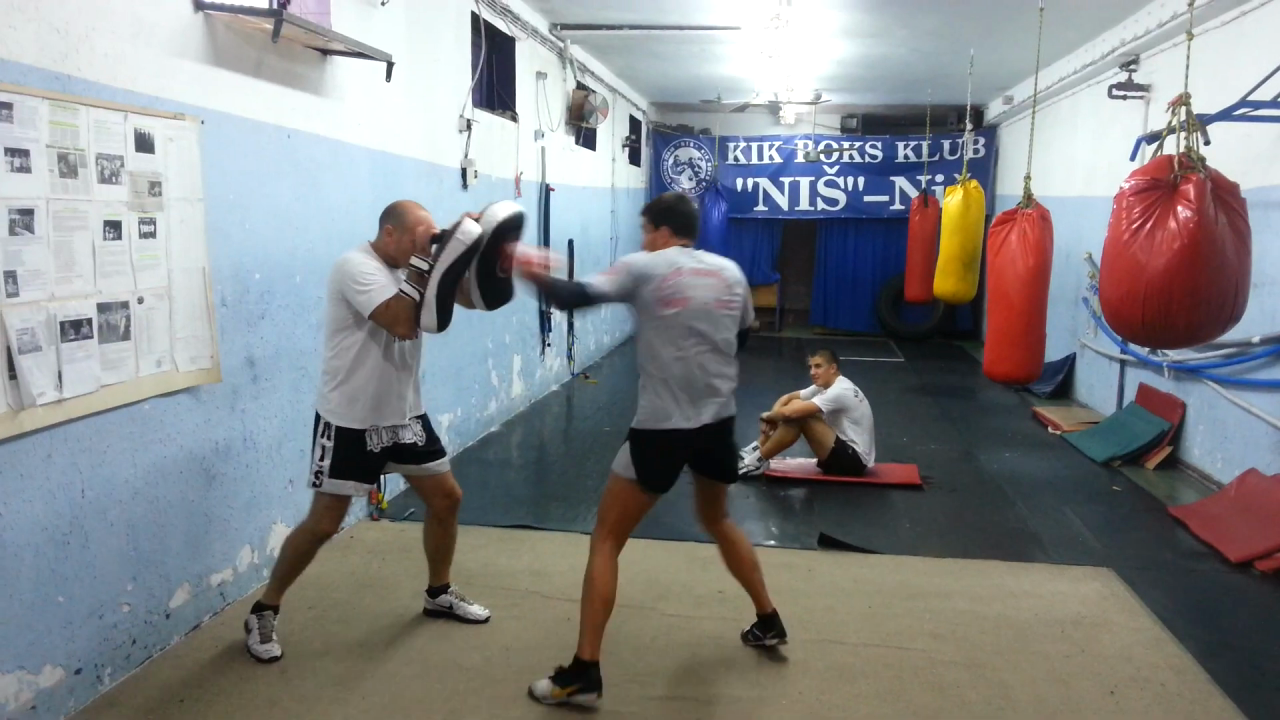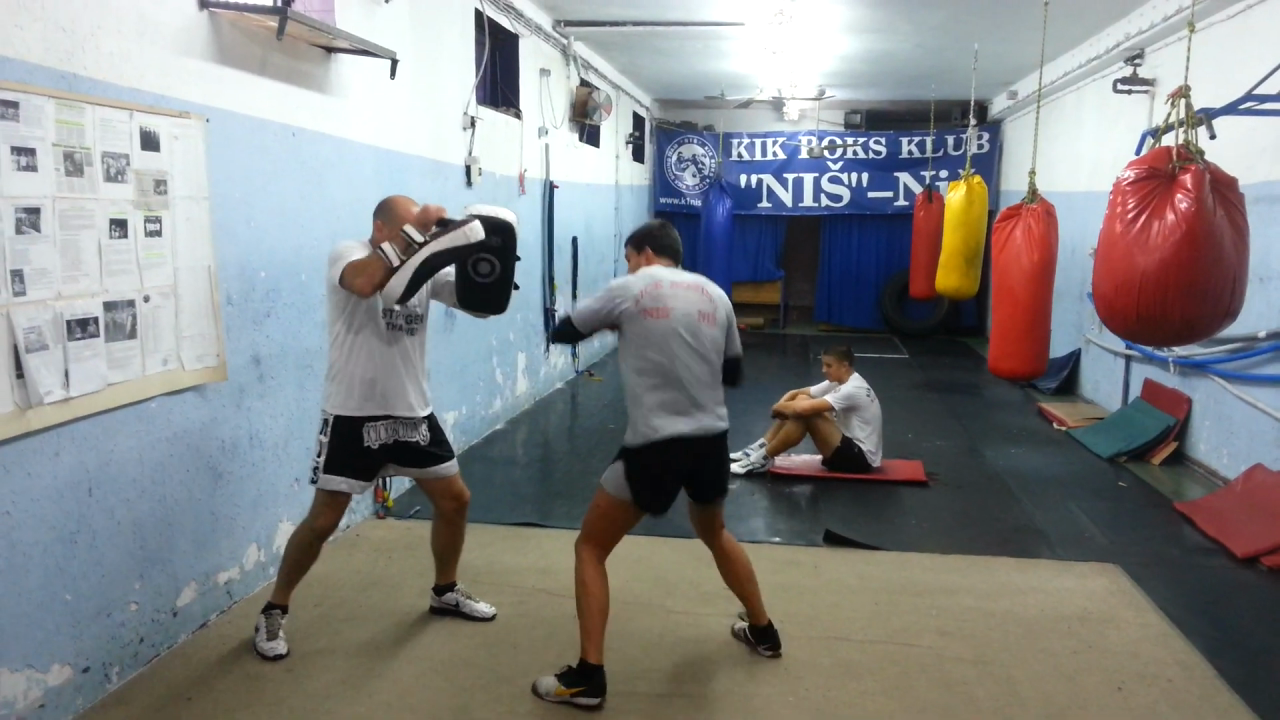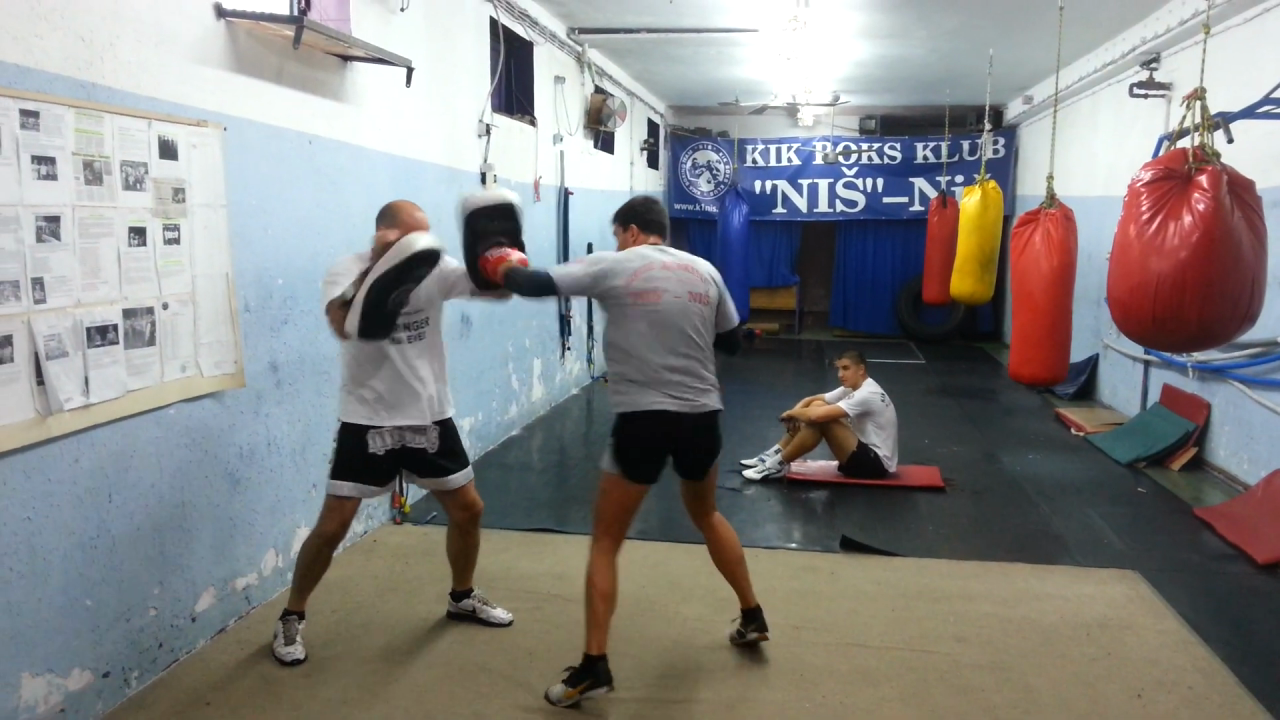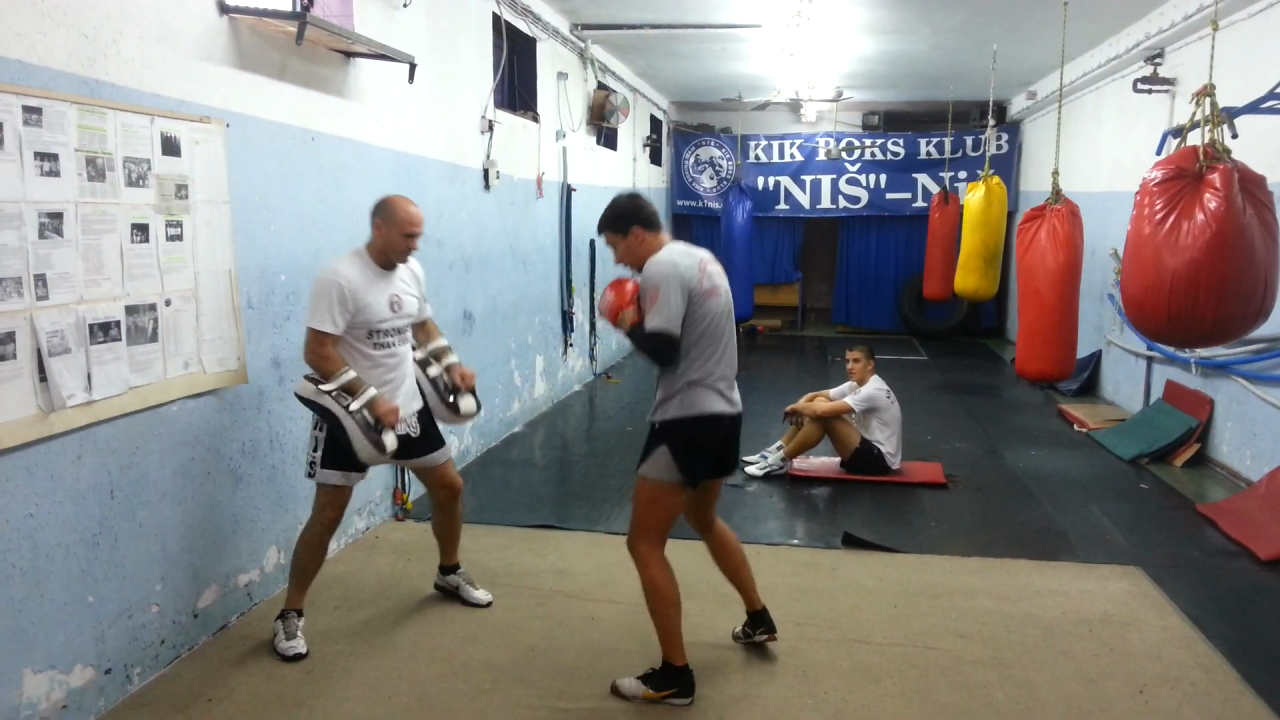
dt=0.5s
person 1, frame 1
left shoulder: (642, 267)
right shoulder: (731, 272)
left elbow: (578, 297)
left wrist: (536, 270)
left hip: (662, 428)
right hip: (717, 422)
left knee: (605, 540)
right knee: (719, 525)
left ankle: (584, 671)
right ankle: (768, 622)
person 1, frame 2
left shoulder: (627, 288)
right shoulder: (716, 295)
left elbow: (564, 332)
right elbow: (733, 374)
left wrist: (577, 319)
left hip: (655, 446)
right hip: (711, 438)
left knee: (590, 548)
right knee: (715, 534)
left ankle: (588, 676)
right ankle: (763, 630)
person 1, frame 3
left shoulder: (614, 266)
right shoulder: (705, 272)
left elbow: (546, 283)
right elbow: (731, 341)
left wrist: (507, 270)
left hip: (642, 417)
right hip: (702, 414)
left knee: (604, 541)
right knee: (707, 516)
left ankle: (593, 668)
right ankle: (753, 617)
person 1, frame 4
left shoulder: (663, 267)
right shoulder: (700, 258)
left elbow: (661, 349)
left wrist: (626, 321)
right wrist: (642, 315)
left hip: (686, 419)
right hip: (725, 412)
left knee: (644, 544)
right knee: (705, 520)
left ankle: (675, 674)
right ankle: (758, 619)
person 2, frame 1
left shoulder: (410, 268)
right shoulder: (356, 267)
left elbow: (475, 296)
right elbow: (403, 325)
left wrist: (471, 248)
right wrist: (422, 263)
left hip: (402, 414)
right hip: (348, 420)
left knee: (446, 497)
right knee: (323, 523)
left ankle: (439, 594)
right ankle: (264, 612)
person 2, frame 2
right shoulder: (348, 254)
right elbow: (363, 283)
right wrist: (413, 235)
left hip: (412, 412)
right hip: (352, 415)
left knee: (455, 499)
right knee: (323, 520)
left ankle: (445, 591)
right ankle: (273, 611)
person 2, frame 3
left shoulder: (432, 269)
right shoulder: (346, 271)
right elbow: (342, 323)
right wrist: (374, 262)
left hip: (430, 418)
right hip: (366, 422)
left knee: (467, 509)
right knee: (331, 528)
left ankle: (463, 597)
right ankle: (291, 618)
person 2, frame 4
left shoulder: (411, 271)
right shoulder: (339, 277)
right elbow: (317, 353)
left wrist: (450, 365)
right wrist: (367, 401)
left hip: (406, 406)
left knee: (449, 487)
right knee: (326, 516)
left ankle: (449, 573)
right ankle: (290, 615)
